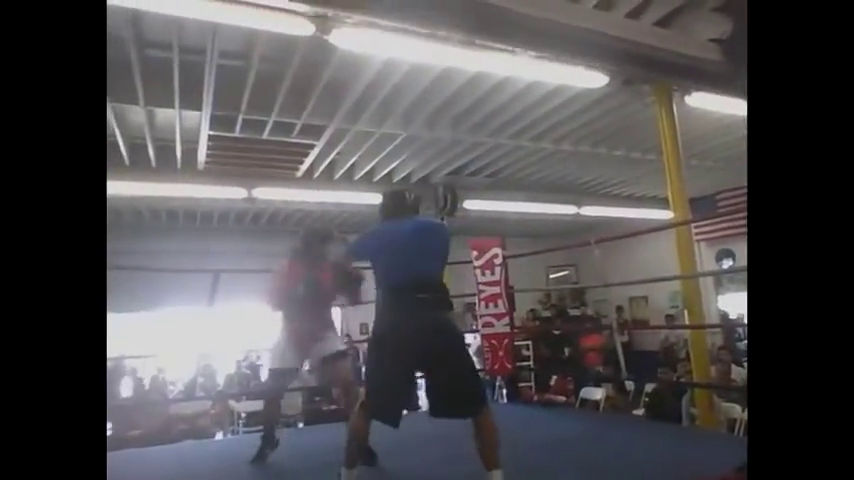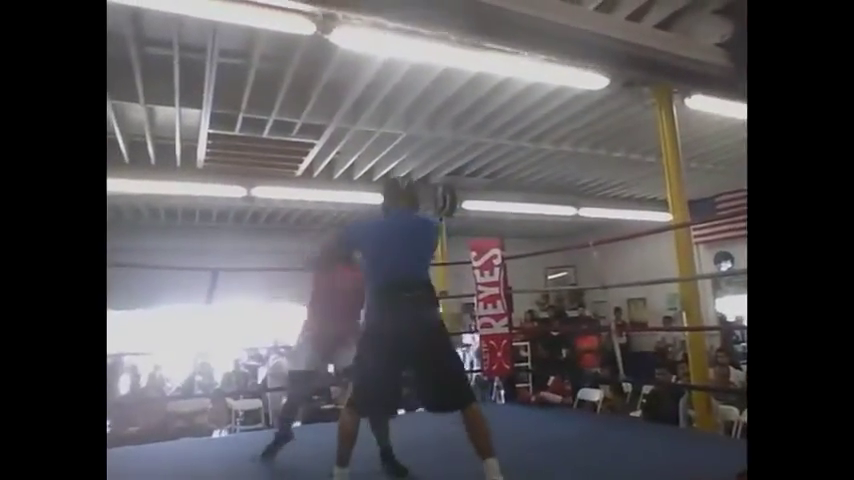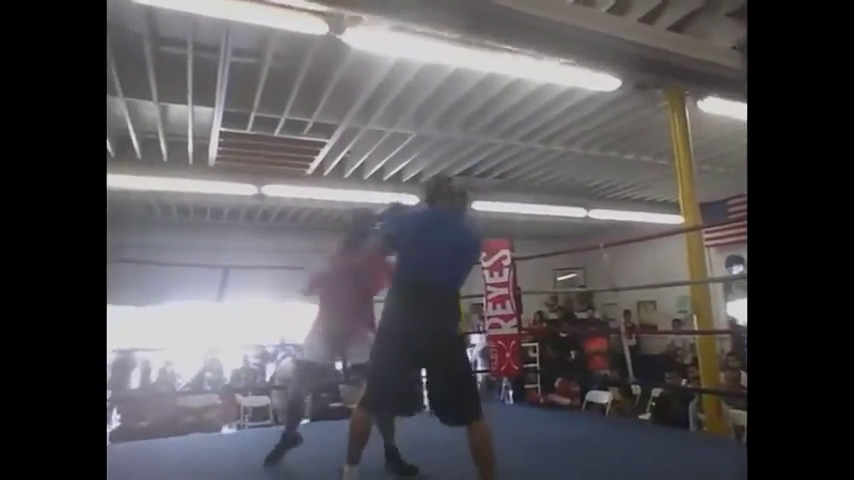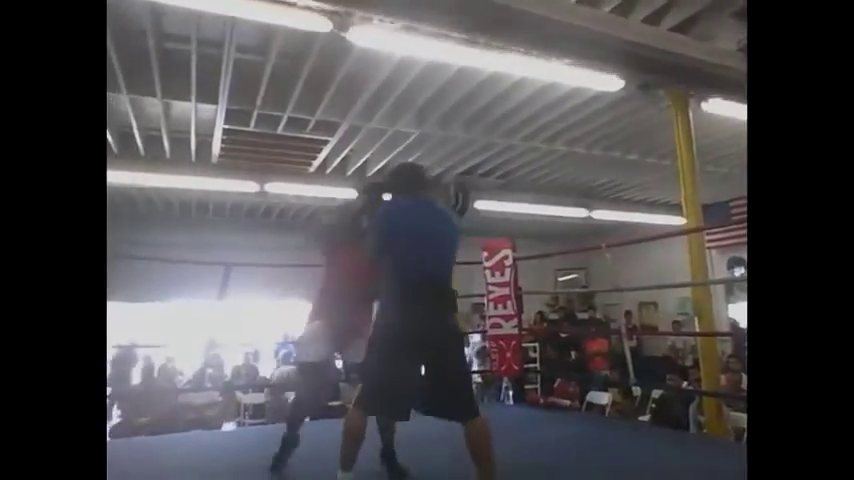
dt=0.3s
person 1, frame 1
left shoulder: (377, 236)
right shoulder: (438, 230)
left hip: (393, 325)
right hip: (437, 321)
left knee: (368, 407)
right knee: (477, 406)
person 1, frame 2
left shoulder: (367, 227)
right shoulder: (428, 226)
left elbow: (342, 245)
left hip: (381, 319)
right hip: (423, 316)
left knee: (357, 403)
right knee: (464, 399)
person 1, frame 3
left shoulder: (411, 218)
right shoulder: (471, 238)
left elbow: (380, 247)
left hip: (400, 321)
right hip: (443, 326)
left knee: (369, 403)
right knee: (472, 414)
person 1, frame 4
left shoulder: (391, 213)
right shoulder: (448, 220)
left elbow: (377, 257)
left hip: (396, 318)
right hip: (440, 319)
left knee: (364, 404)
right knee: (467, 411)
person 2, frame 1
left shoulder: (332, 268)
right shoulder: (287, 270)
left elbow: (353, 298)
right elbow: (276, 302)
left wrist: (351, 284)
right wrist: (299, 294)
left hip: (324, 332)
right hip: (292, 335)
left knee: (347, 380)
right knee: (272, 391)
right ankle: (268, 441)
person 2, frame 2
left shoulder: (361, 273)
right shoulder: (327, 263)
left hip: (347, 338)
right hip: (315, 337)
right knee: (297, 396)
left ankle: (387, 453)
right ankle: (281, 435)
person 2, frame 3
left shoulder: (375, 261)
right shoulder: (336, 257)
right elbow: (310, 290)
right wrist: (336, 270)
left hip: (359, 332)
right hip: (326, 330)
right knee: (297, 391)
left ankle: (391, 453)
right ankle: (288, 437)
person 2, frame 4
right shoulder: (340, 243)
left hip: (357, 328)
right hip: (324, 324)
right knee: (308, 392)
left ankle: (388, 454)
right ankle: (289, 441)
